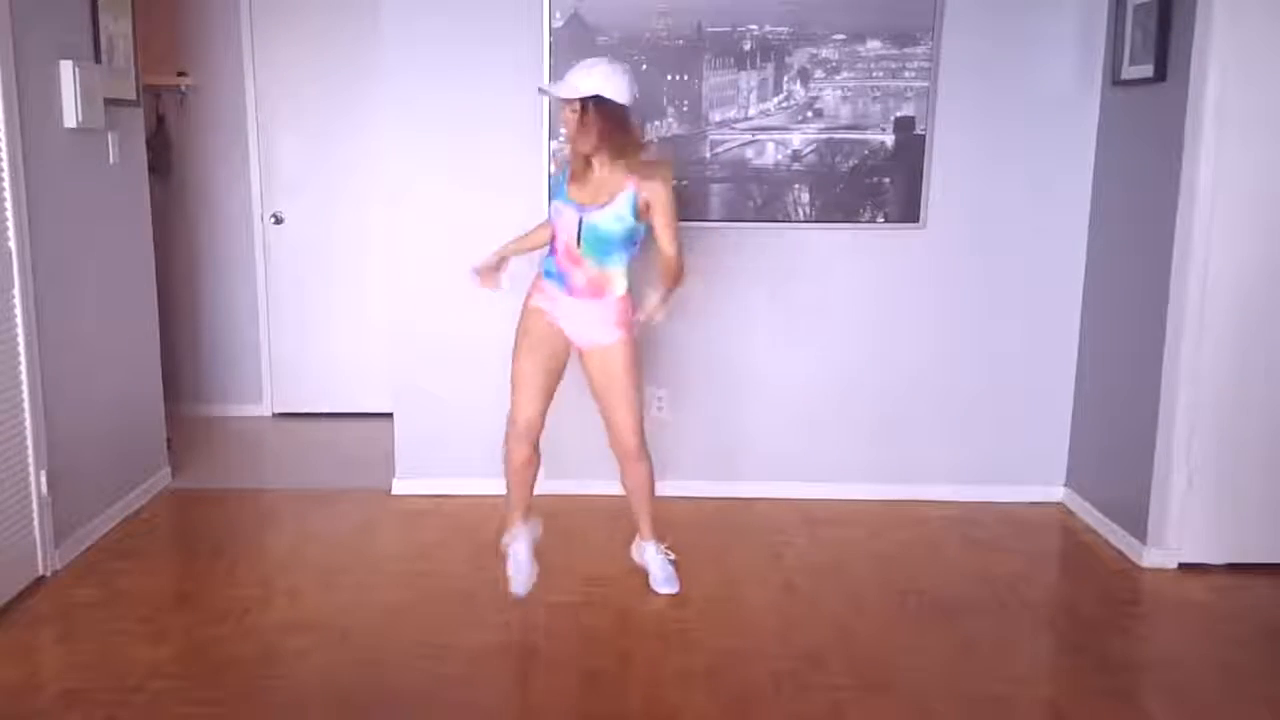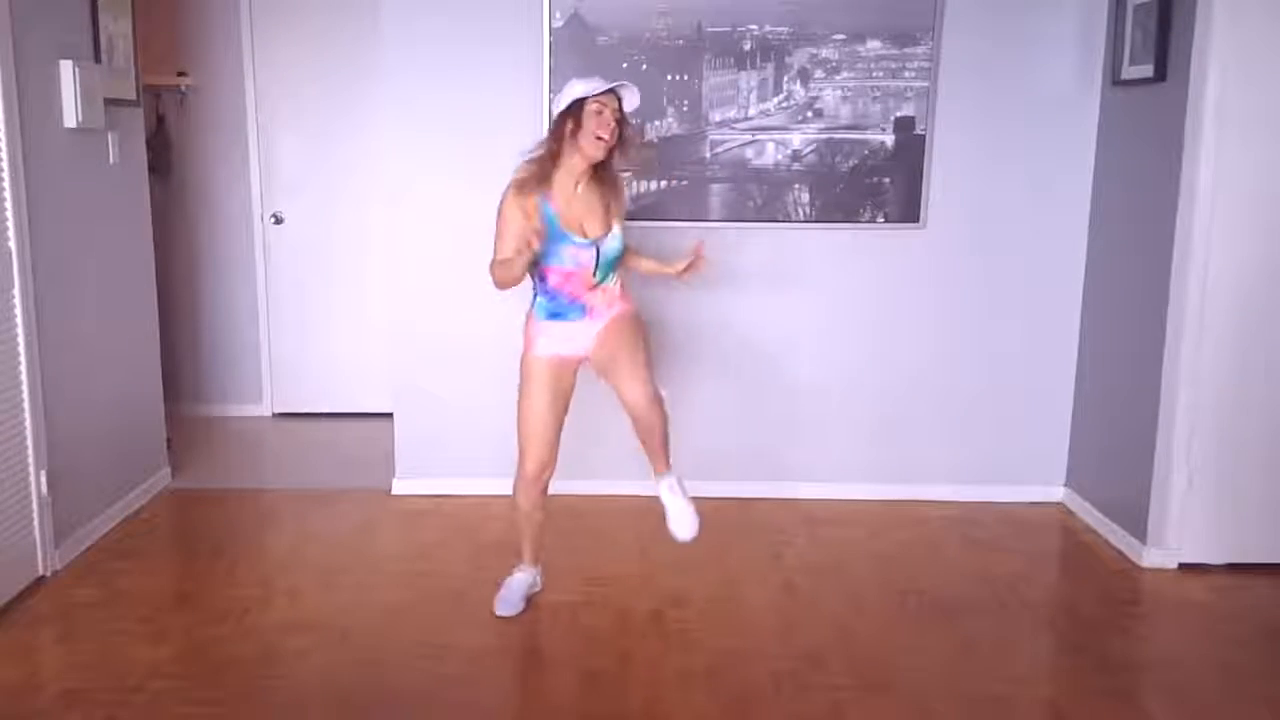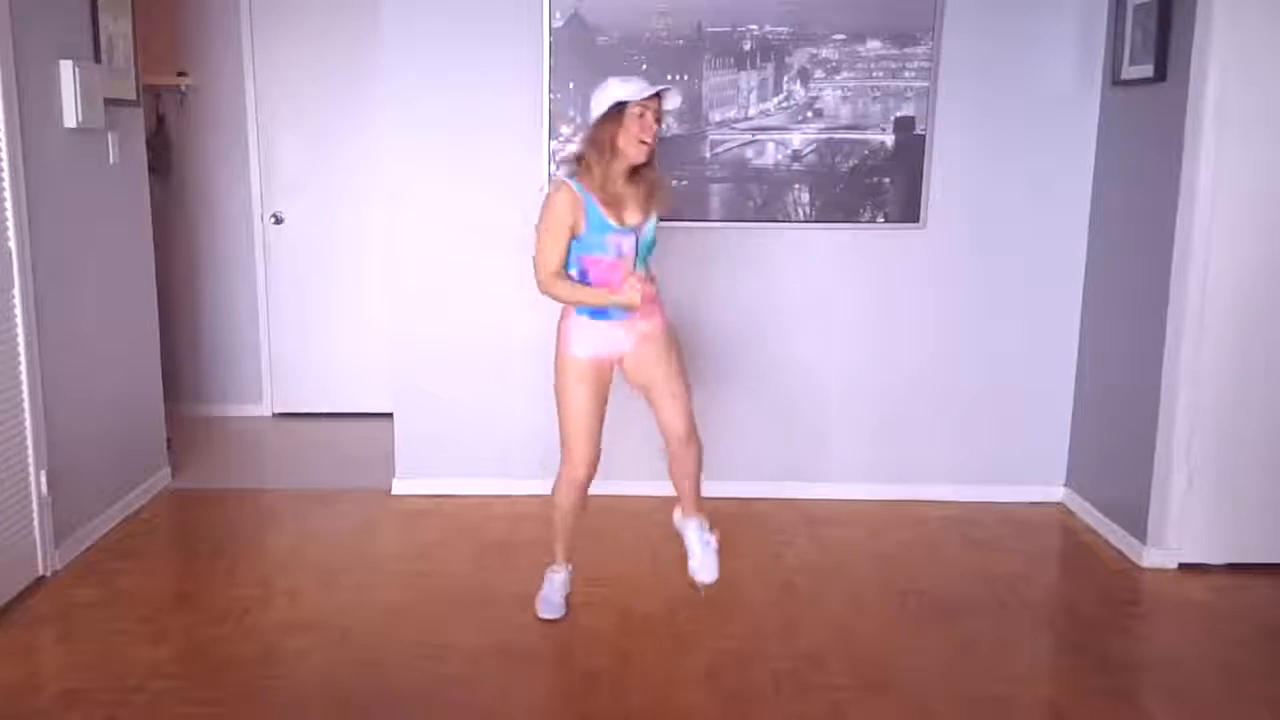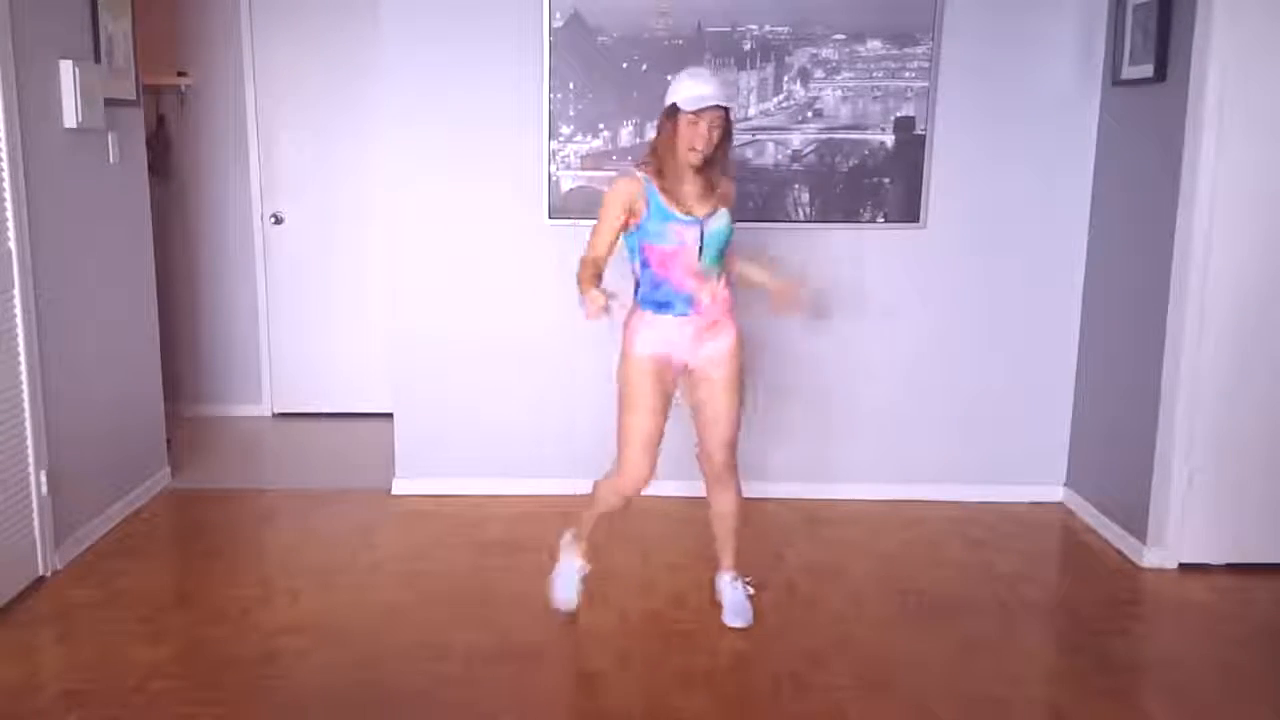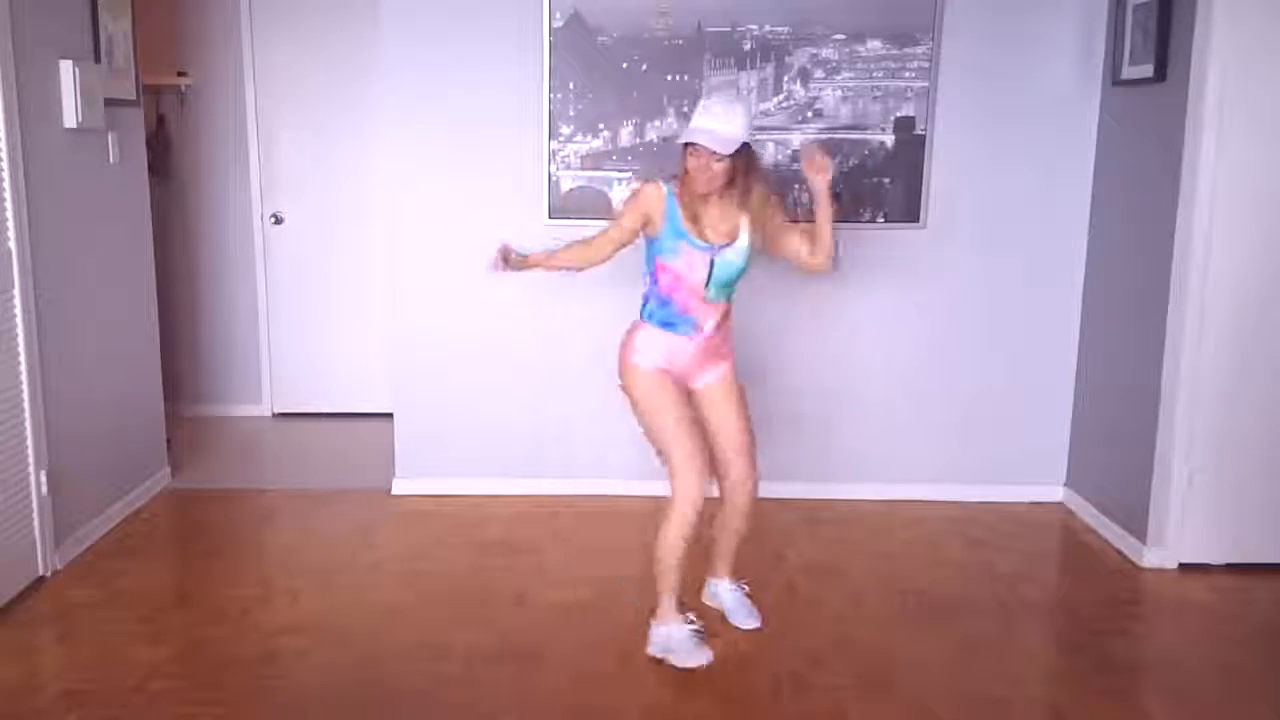
dt=0.4s
person 1, frame 1
left shoulder: (649, 180)
right shoulder: (569, 167)
left elbow: (671, 257)
left wrist: (663, 289)
right wrist: (506, 254)
left hip: (607, 319)
right hip: (548, 307)
left knee: (629, 442)
right knee: (525, 421)
left ankle: (647, 544)
right ankle: (519, 527)
person 1, frame 2
left shoulder: (611, 187)
right shoulder: (526, 192)
right elbow: (501, 275)
left wrist: (664, 268)
right wrist: (523, 256)
left hip: (610, 318)
right hip: (552, 336)
left knee: (642, 399)
right knee: (533, 466)
left ankle: (666, 479)
right ankle: (527, 568)
person 1, frame 3
left shoulder: (643, 185)
right shoulder: (569, 194)
right elbow: (547, 278)
right wrist: (612, 296)
left hip: (644, 324)
right hip: (587, 334)
left knee: (681, 430)
right knee: (577, 467)
left ankle: (691, 516)
right ankle: (559, 569)
person 1, frame 4
left shoulder: (716, 185)
right shoulder: (633, 187)
right elbow: (594, 256)
left wrist: (766, 280)
right wrist: (589, 288)
left hip: (715, 336)
right hip: (652, 341)
left knee: (721, 461)
right knee: (635, 472)
left ankle: (727, 575)
right ankle: (574, 548)
person 1, frame 5
left shoulder: (755, 210)
right shoulder: (656, 199)
left elbow: (819, 261)
right elbow: (597, 251)
left wrist: (821, 194)
right wrist: (526, 260)
left hip: (710, 361)
right hip: (651, 359)
left knee: (743, 484)
right knee: (692, 484)
left ankle: (721, 581)
right ankle: (668, 622)
